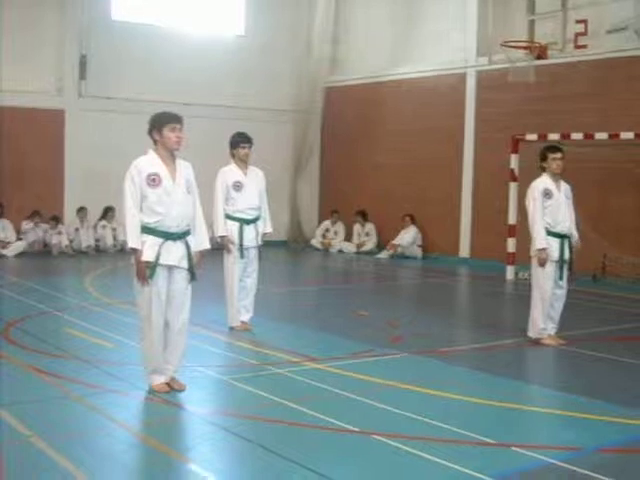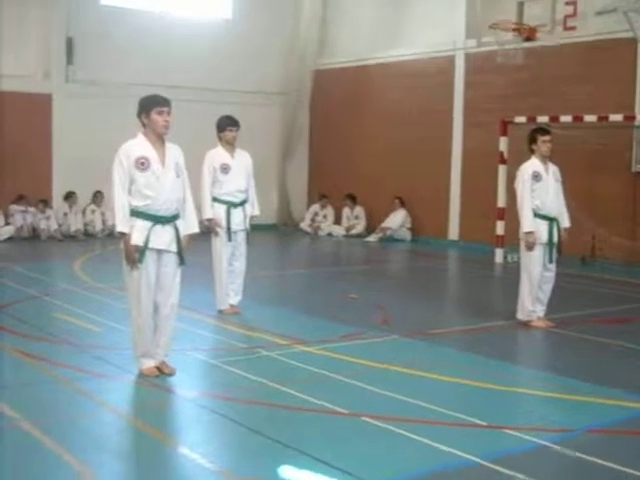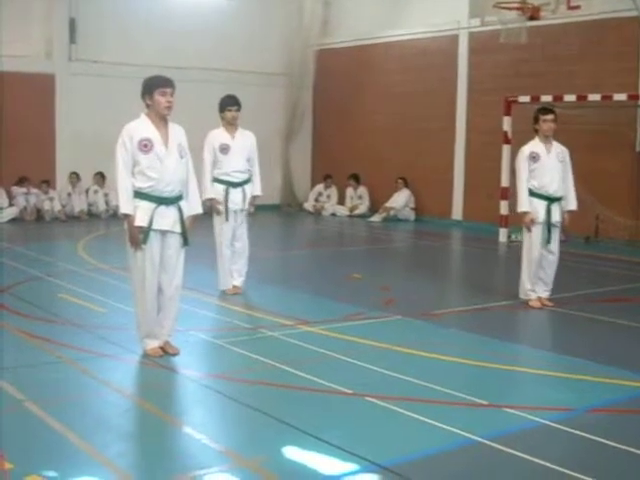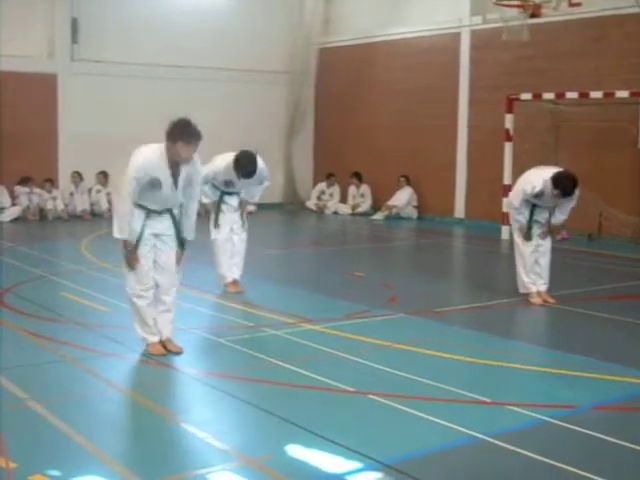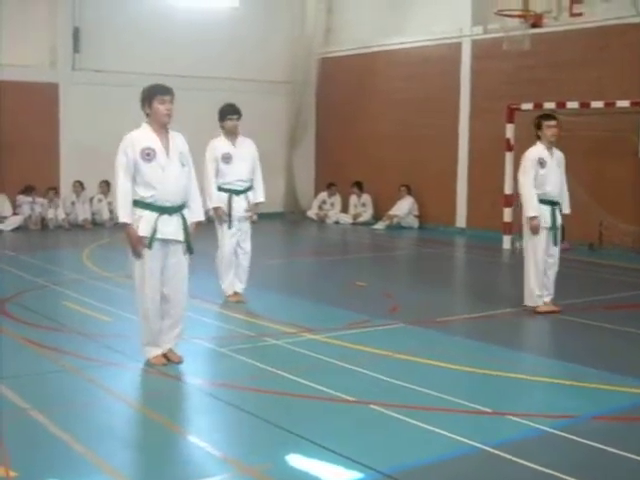
dt=1s
person 1, frame 1
left shoulder: (186, 168)
right shoulder: (140, 166)
left elbow: (195, 209)
right elbow: (132, 210)
left wrist: (197, 249)
right wrist: (138, 253)
left hip: (182, 248)
right hip: (153, 248)
left knee: (179, 315)
right knee: (154, 314)
left ankle: (170, 372)
right ankle: (156, 374)
person 1, frame 2
left shoulder: (175, 152)
right shoulder: (129, 150)
left elbow: (184, 192)
right elbow: (120, 194)
left wrist: (187, 232)
right wrist: (126, 237)
left hip: (170, 232)
right hip: (142, 232)
left knee: (168, 298)
right knee: (143, 298)
left ankle: (160, 355)
right ankle: (146, 358)
person 1, frame 3
left shoulder: (179, 132)
right shoulder: (132, 131)
left elbow: (188, 174)
right elbow: (124, 176)
left wrist: (190, 214)
right wrist: (130, 218)
left hip: (175, 213)
right hip: (145, 214)
left knee: (172, 280)
right knee: (147, 281)
left ankle: (164, 336)
right ankle: (150, 339)
person 1, frame 4
left shoulder: (193, 165)
right shoulder: (144, 160)
left elbow: (190, 204)
right elbow: (123, 201)
left wrist: (184, 241)
right wrist: (127, 242)
left hip: (167, 221)
right hip: (139, 220)
left knee: (169, 280)
right knee: (141, 282)
left ankle: (165, 333)
right ankle: (151, 336)
person 1, frame 5
left shoulder: (180, 141)
right shoulder: (133, 140)
left elbow: (190, 182)
right elbow: (123, 184)
left wrist: (193, 221)
right wrist: (129, 227)
left hip: (177, 223)
right hip: (148, 223)
left knee: (177, 289)
right knee: (150, 290)
left ankle: (168, 344)
right ankle: (153, 347)
person 2, frame 1
left shoulder: (566, 188)
right shoulder: (538, 186)
left elbow: (570, 217)
right elbow: (535, 218)
left wrist: (574, 237)
right wrist: (541, 247)
left hip: (562, 244)
right hip: (547, 243)
left knee: (559, 290)
right knee: (544, 289)
left ankle: (550, 331)
right ankle: (540, 332)
person 2, frame 2
left shoulder: (554, 170)
right shoulder: (526, 169)
left elbow: (559, 199)
right elbow: (524, 202)
left wrist: (564, 225)
right wrist: (528, 231)
left hip: (551, 227)
right hip: (535, 226)
left knee: (548, 272)
right knee: (532, 272)
left ankle: (539, 312)
right ankle: (529, 314)
person 2, frame 3
left shoulder: (562, 151)
right shoulder: (527, 150)
left elbow: (568, 181)
right elbow: (522, 182)
left wrist: (567, 209)
right wrist: (525, 211)
left hip: (555, 207)
right hip: (536, 206)
left knee: (551, 252)
right knee: (533, 251)
left ankle: (543, 292)
right ankle: (530, 293)
person 2, frame 4
left shoulder: (571, 190)
right shoulder: (532, 183)
left elbow: (565, 206)
right elbow: (513, 203)
left wrist: (553, 224)
right wrist: (522, 226)
left hip: (544, 209)
right hip: (523, 207)
left knee: (543, 248)
right knee: (526, 248)
left ankle: (541, 289)
right ankle: (531, 290)
person 2, frame 5
left shoulder: (559, 156)
right shoulder: (532, 154)
left elbow: (562, 185)
right elbow: (526, 186)
left wrist: (564, 213)
right wrist: (532, 215)
left hip: (554, 212)
right hip: (538, 211)
left knee: (552, 258)
right knee: (537, 257)
left ankle: (546, 298)
right ankle: (536, 301)
person 3, frame 1
left shoulder: (258, 174)
right shoulder: (225, 173)
left elbow: (263, 203)
right elbow: (219, 204)
left wrist: (265, 229)
right wrist: (222, 234)
left hip: (253, 229)
right hip: (234, 229)
left knee: (250, 276)
right knee: (234, 276)
left ankle: (245, 317)
right ankle: (235, 320)
person 3, frame 2
left shoulder: (245, 157)
right shoulder: (212, 156)
left elbow: (250, 186)
right elbow: (206, 187)
left wrist: (252, 212)
right wrist: (209, 217)
left hip: (240, 212)
right hip: (221, 211)
left knee: (239, 259)
right knee: (222, 259)
left ankle: (234, 300)
right ankle: (224, 303)
person 3, frame 3
left shoulder: (249, 137)
right shoulder: (213, 136)
left elbow: (254, 167)
right elbow: (207, 168)
left wrist: (254, 194)
right wrist: (210, 197)
left hip: (243, 192)
right hip: (222, 192)
left knee: (241, 240)
right knee: (224, 240)
left ankle: (238, 281)
right ankle: (226, 282)
person 3, frame 4
left shoulder: (260, 166)
right shoulder: (219, 165)
left elbow: (264, 182)
right elbow: (200, 180)
left wrist: (248, 199)
right wrist: (212, 201)
left hip: (239, 199)
right hip: (219, 197)
left knee: (239, 235)
right knee: (221, 236)
left ankle: (235, 277)
right ankle: (228, 279)
person 3, frame 5
left shoulder: (249, 144)
right shoulder: (215, 145)
left elbow: (256, 173)
right elbow: (210, 177)
left wrist: (256, 201)
right wrist: (215, 205)
left hip: (245, 200)
right hip: (225, 200)
left knee: (244, 247)
right knee: (227, 247)
left ankle: (239, 288)
right ankle: (229, 289)
